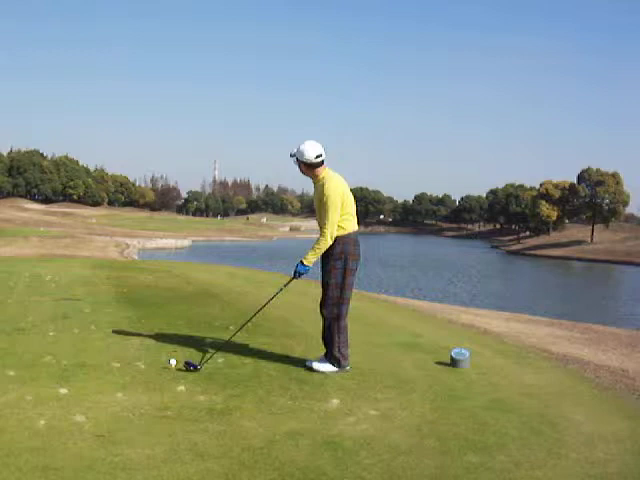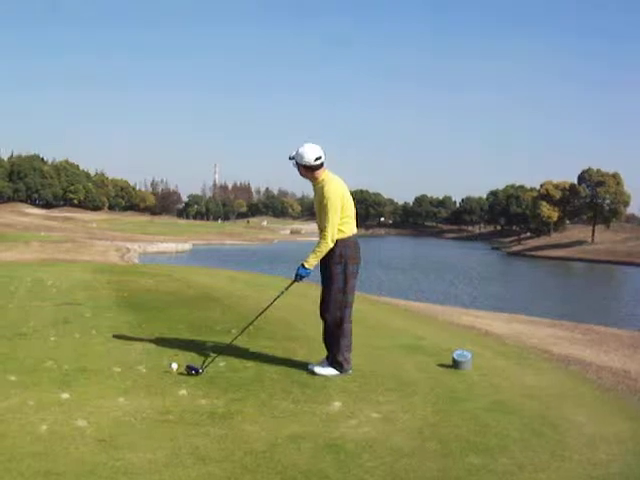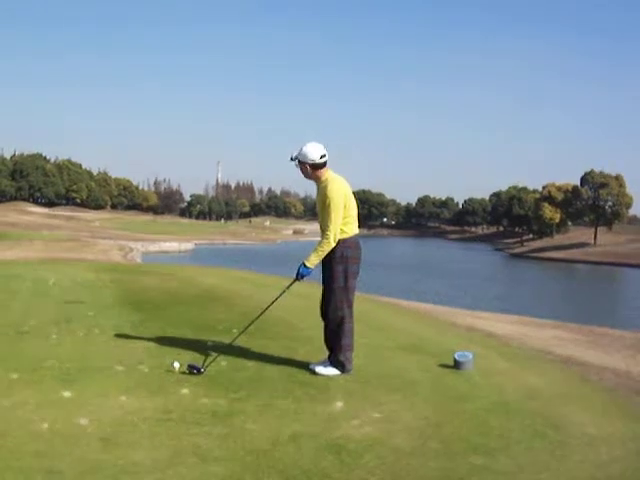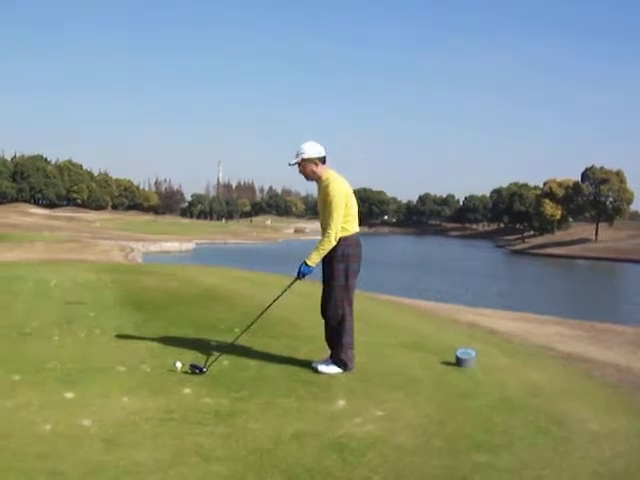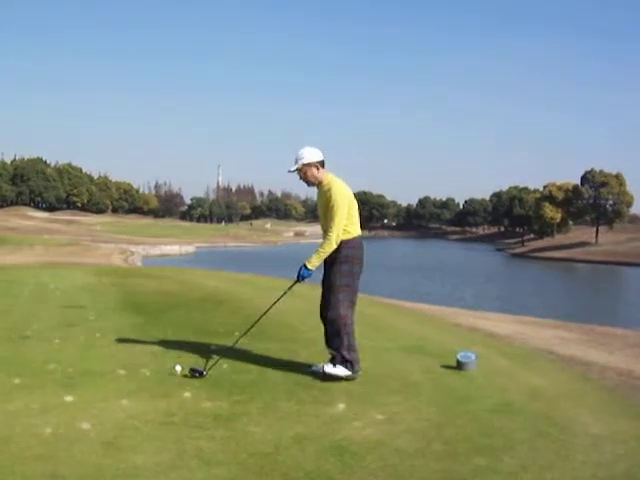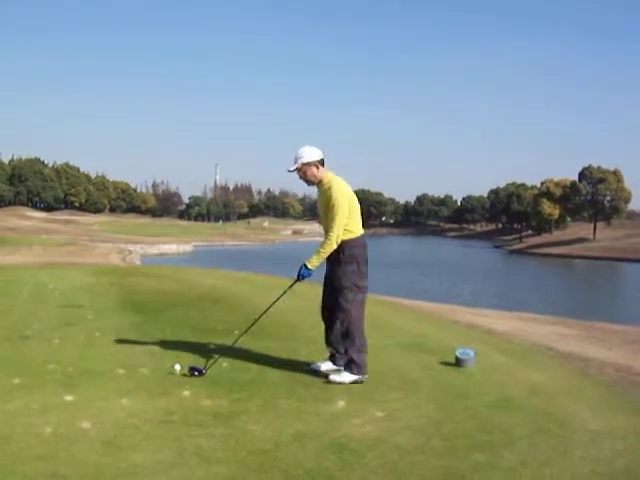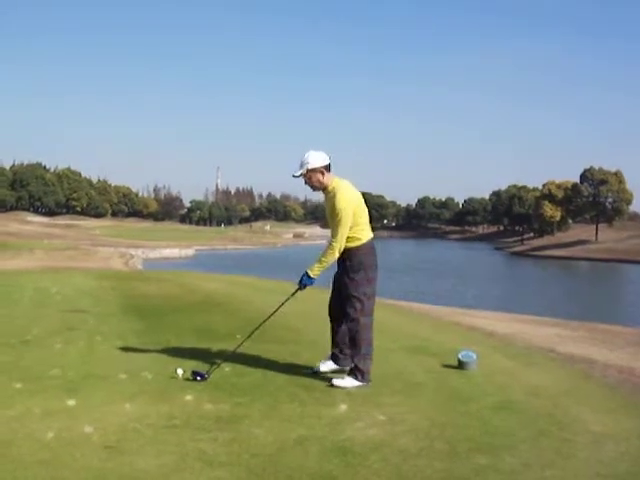
dt=0.3s
person 1, frame 1
left shoulder: (330, 186)
right shoulder: (323, 181)
left elbow: (328, 233)
left wrist: (306, 261)
right wrist: (310, 259)
left hip: (342, 247)
right hip: (335, 246)
left knee: (334, 304)
right knee: (329, 304)
left ankle: (339, 360)
right ankle: (331, 355)
person 1, frame 2
left shoulder: (330, 189)
right shoulder: (323, 184)
left elbow: (329, 236)
left wrist: (307, 264)
right wrist: (312, 261)
left hip: (342, 250)
right hip: (334, 249)
left knee: (337, 309)
right knee: (328, 308)
left ankle: (341, 363)
right ankle: (333, 358)
person 1, frame 3
left shoulder: (333, 188)
right shoulder: (326, 184)
left elbow: (331, 236)
left wrist: (308, 263)
right wrist: (313, 260)
left hip: (343, 250)
right hip: (335, 249)
left knee: (340, 308)
right knee: (329, 309)
left ankle: (342, 363)
right ankle: (334, 358)
person 1, frame 4
left shoulder: (334, 187)
right shoulder: (325, 183)
left elbow: (332, 234)
left wrist: (310, 261)
right wrist: (315, 259)
left hip: (344, 248)
right hip: (336, 248)
left knee: (339, 307)
right knee: (329, 307)
left ankle: (344, 361)
right ankle: (336, 356)
person 1, frame 5
left shoulder: (336, 190)
right shoulder: (323, 189)
left elbow: (334, 236)
left wrist: (310, 264)
right wrist: (316, 261)
left hip: (347, 252)
right hip: (336, 252)
left knee: (339, 307)
right knee: (328, 310)
left ankle: (350, 363)
right ankle: (337, 359)
person 1, frame 6
left shoulder: (336, 189)
right shoulder: (323, 187)
left elbow: (334, 236)
left wrist: (311, 263)
right wrist: (316, 261)
left hip: (351, 252)
right hip: (338, 252)
left knee: (348, 309)
right knee: (330, 309)
left ankle: (356, 367)
right ankle: (338, 358)
person 1, frame 7
left shoulder: (341, 197)
right shoulder: (335, 188)
left elbow: (335, 245)
left wrist: (312, 272)
left hip: (359, 257)
right hip: (348, 256)
left knee: (357, 315)
right knee: (337, 310)
left ankle: (360, 373)
right ankle: (341, 358)
